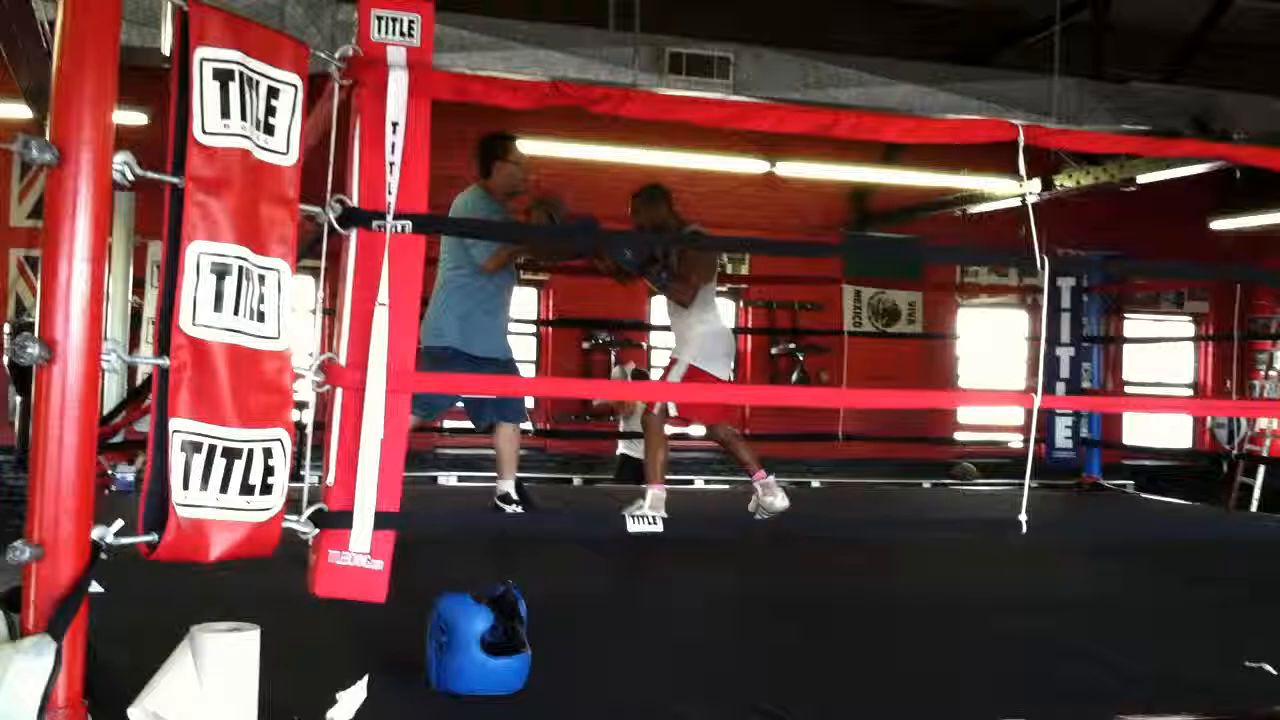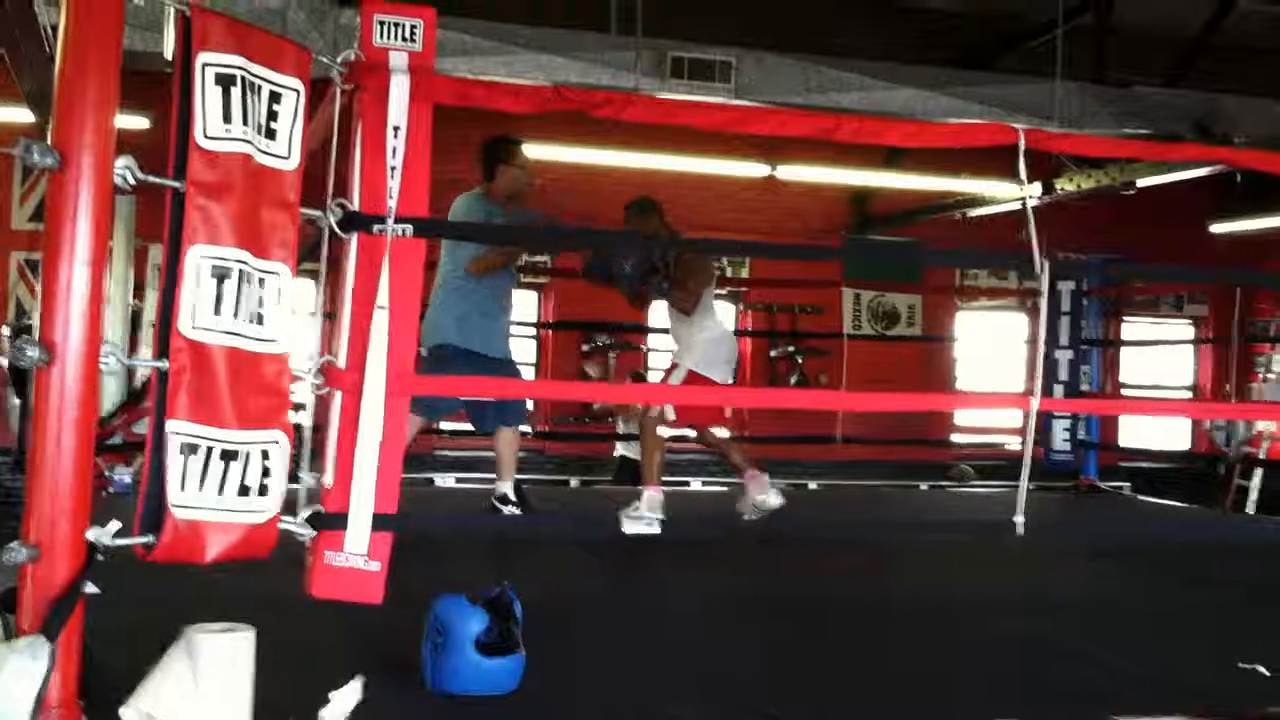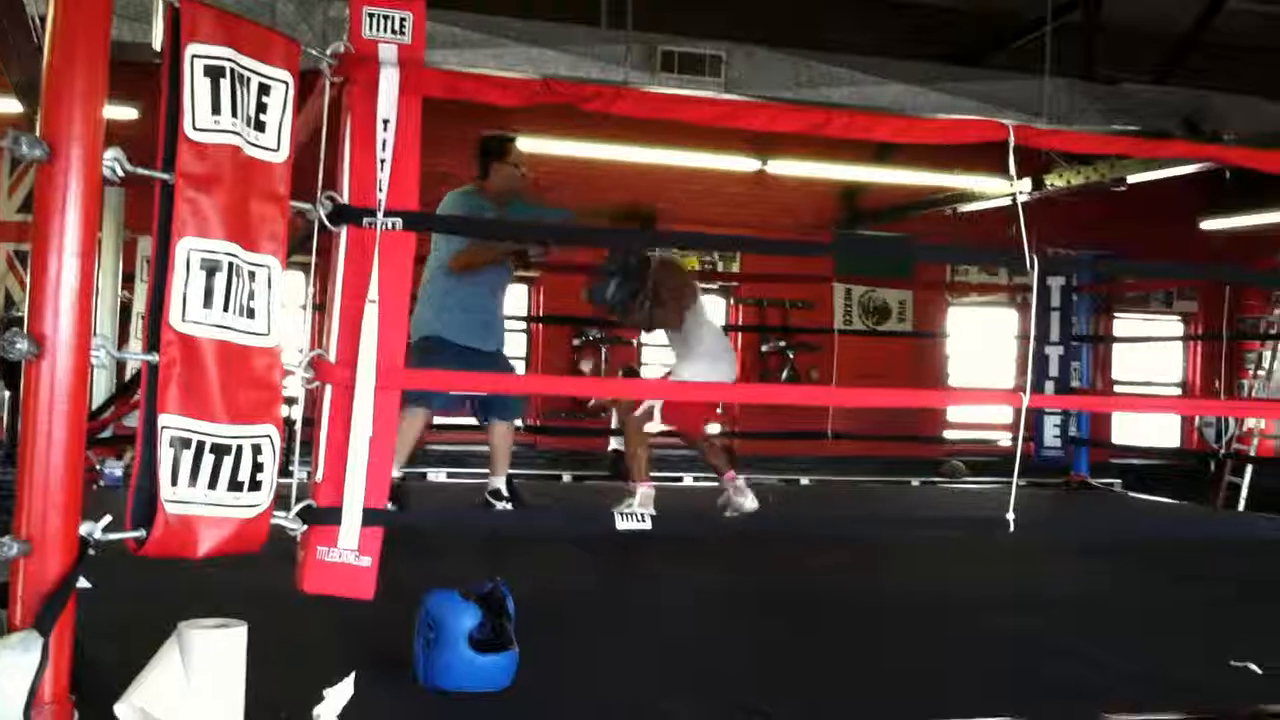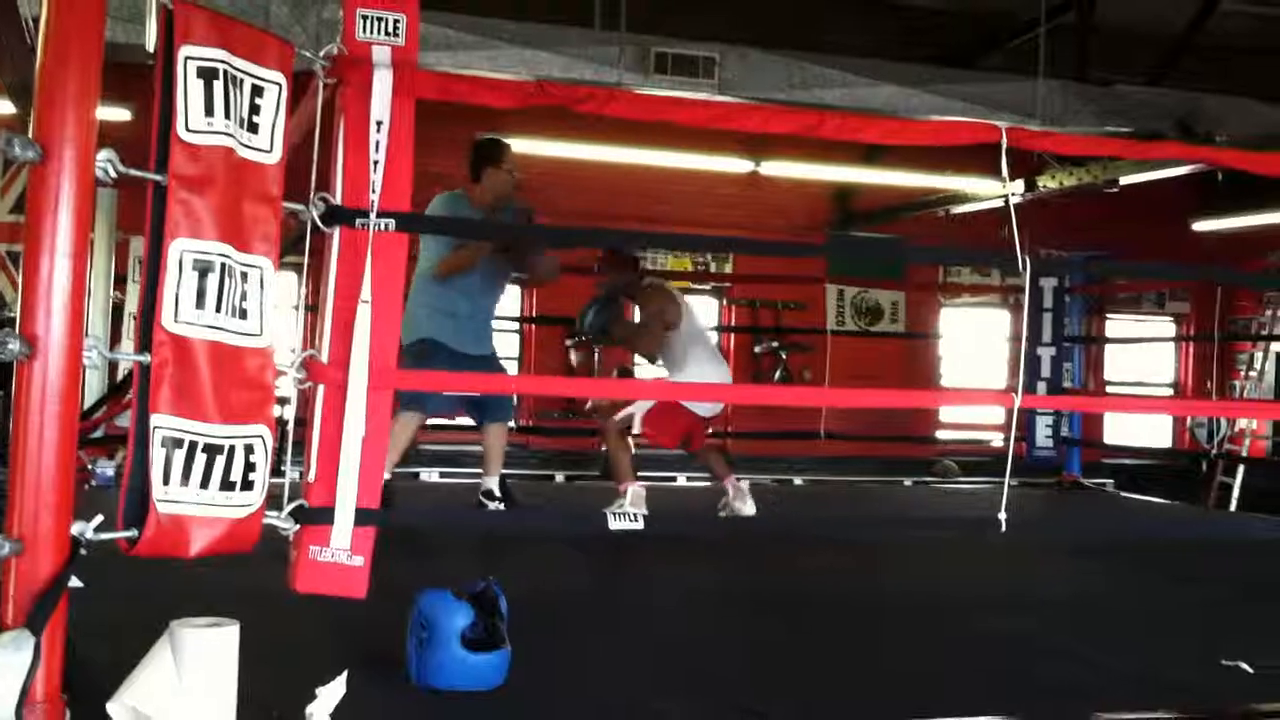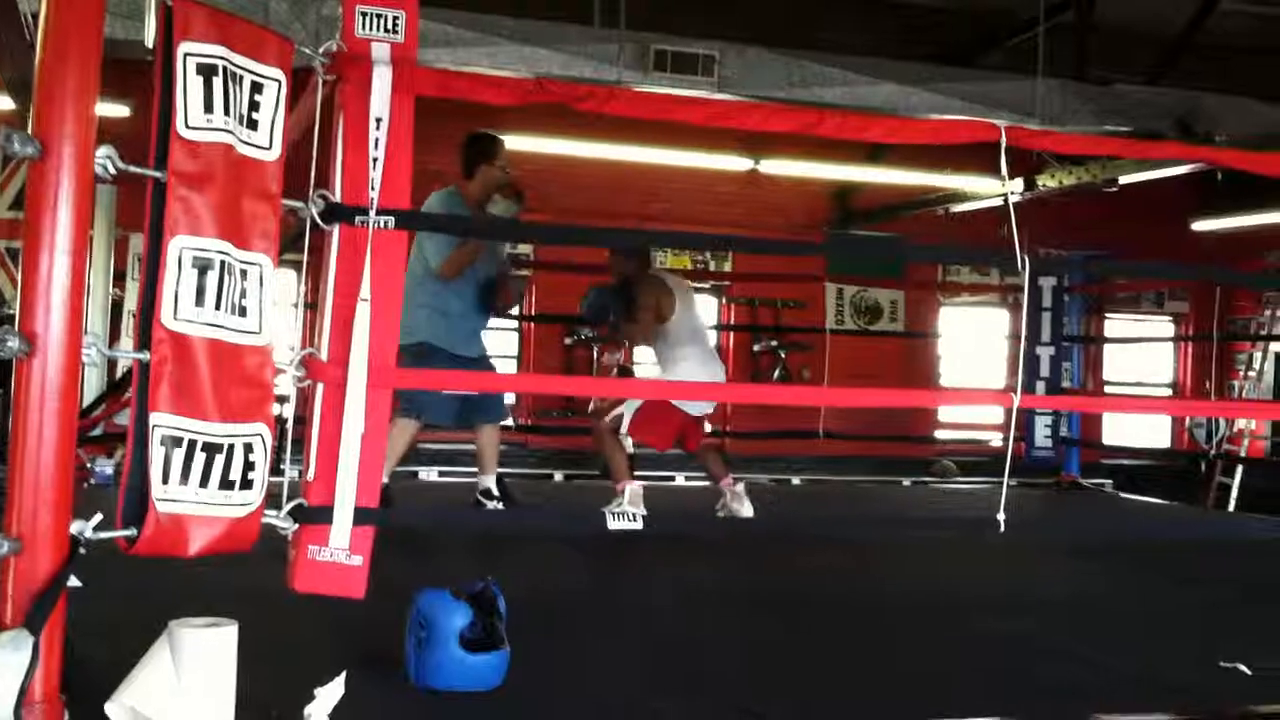
dt=0.1s
person 1, frame 1
left shoulder: (499, 210)
right shoulder: (472, 202)
right elbow: (490, 259)
left hip: (489, 337)
right hip: (453, 332)
left knee: (508, 409)
right knee: (419, 406)
left ankle: (507, 493)
person 1, frame 2
left shoulder: (512, 213)
right shoulder: (470, 205)
right elbow: (476, 263)
left hip: (491, 338)
right hip: (454, 333)
left knee: (509, 412)
right knee: (423, 407)
left ankle: (505, 494)
person 1, frame 3
left shoulder: (517, 209)
right shoulder: (459, 201)
left elbow: (564, 222)
right elbow: (454, 260)
right wrist: (507, 245)
left hip: (485, 333)
right hip: (441, 326)
left knee: (503, 405)
right knee: (425, 401)
left ankle: (499, 488)
person 1, frame 4
left shoulder: (508, 217)
right shoulder: (445, 206)
left elbow: (538, 272)
right elbow: (441, 266)
right wrist: (490, 240)
left hip: (476, 338)
right hip: (434, 330)
left knee: (498, 406)
right knee: (419, 404)
left ankle: (492, 488)
person 1, frame 5
left shoulder: (487, 214)
right shoulder: (441, 206)
left elbow: (496, 286)
right elbow: (446, 268)
left wrist: (503, 294)
left hip: (465, 337)
right hip: (429, 330)
left knee: (488, 408)
right knee: (421, 409)
left ankle: (489, 488)
person 2, frame 1
left shoulder: (696, 244)
right shoulder: (666, 244)
left elbow: (686, 297)
left wrist: (656, 269)
left hip: (702, 346)
right hip: (701, 346)
left knee: (654, 416)
right knee: (721, 427)
left ankle: (652, 500)
right ankle: (768, 490)
person 2, frame 2
left shoulder: (689, 252)
left elbow: (687, 303)
right elbow: (640, 301)
left wrist: (657, 279)
left hip: (704, 352)
right hip: (702, 353)
left knee: (651, 419)
right knee: (703, 429)
left ankle: (650, 502)
right ankle: (760, 488)
person 2, frame 3
left shoulder: (666, 271)
right shoulder: (657, 274)
left elbow: (673, 320)
right elbow: (648, 322)
left wrist: (630, 303)
right wrist: (629, 303)
left hip: (702, 366)
right hip: (716, 364)
left knee: (634, 420)
right knee: (690, 429)
left ankle: (640, 499)
right ankle: (737, 489)
person 2, frame 4
left shoulder: (650, 296)
right shoulder: (655, 291)
left elbow: (650, 347)
right elbow: (655, 349)
left wrist: (613, 331)
right wrist: (620, 329)
left hip: (693, 382)
right hip: (712, 377)
left knee: (612, 426)
right knee: (692, 439)
left ankle: (631, 499)
right ankle: (738, 495)
person 2, frame 5
left shoulder: (646, 287)
right shoulder: (672, 282)
left elbow: (641, 337)
right wrist: (626, 318)
left hip: (684, 381)
right hip: (708, 376)
left knee: (605, 426)
right knee: (691, 440)
left ankle: (628, 499)
right ankle: (734, 496)
